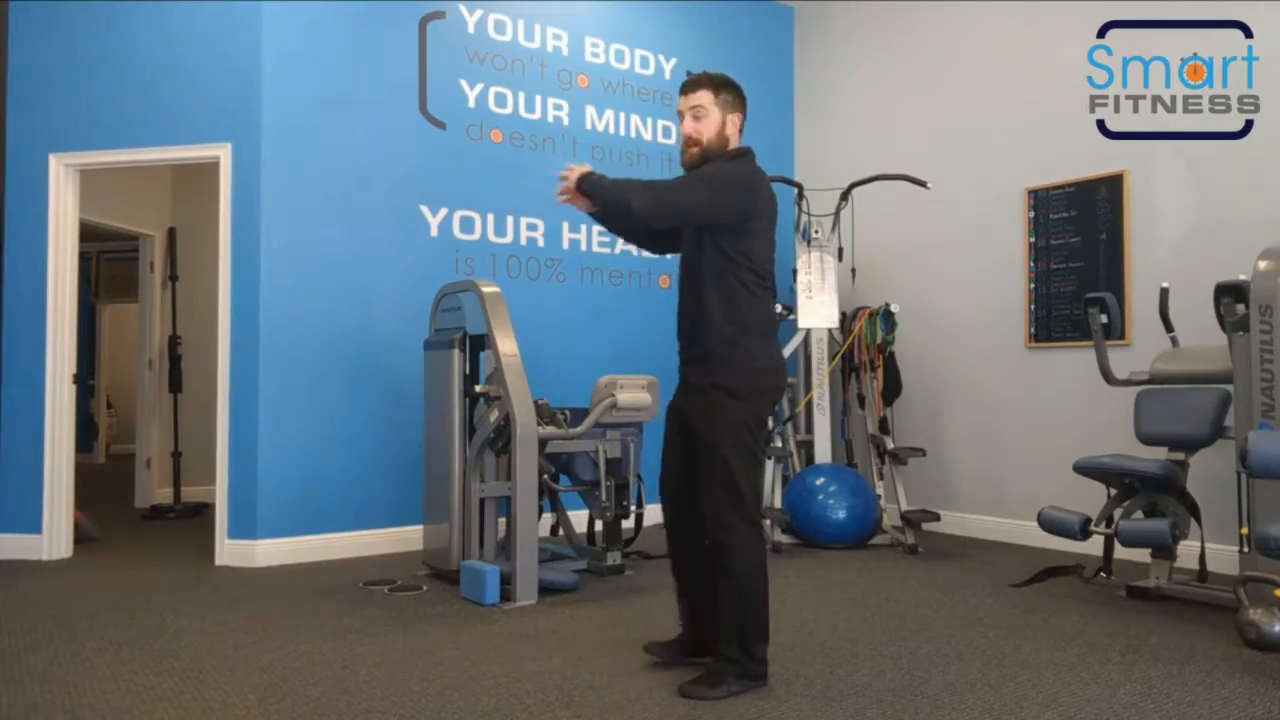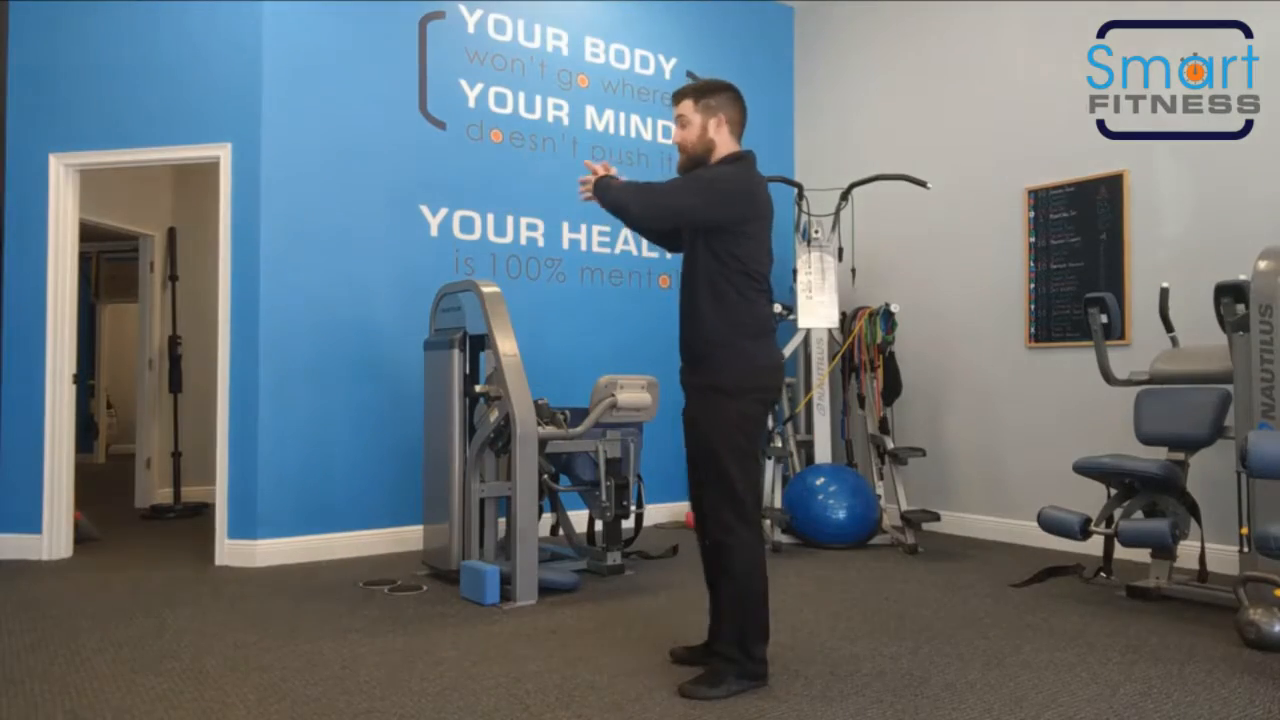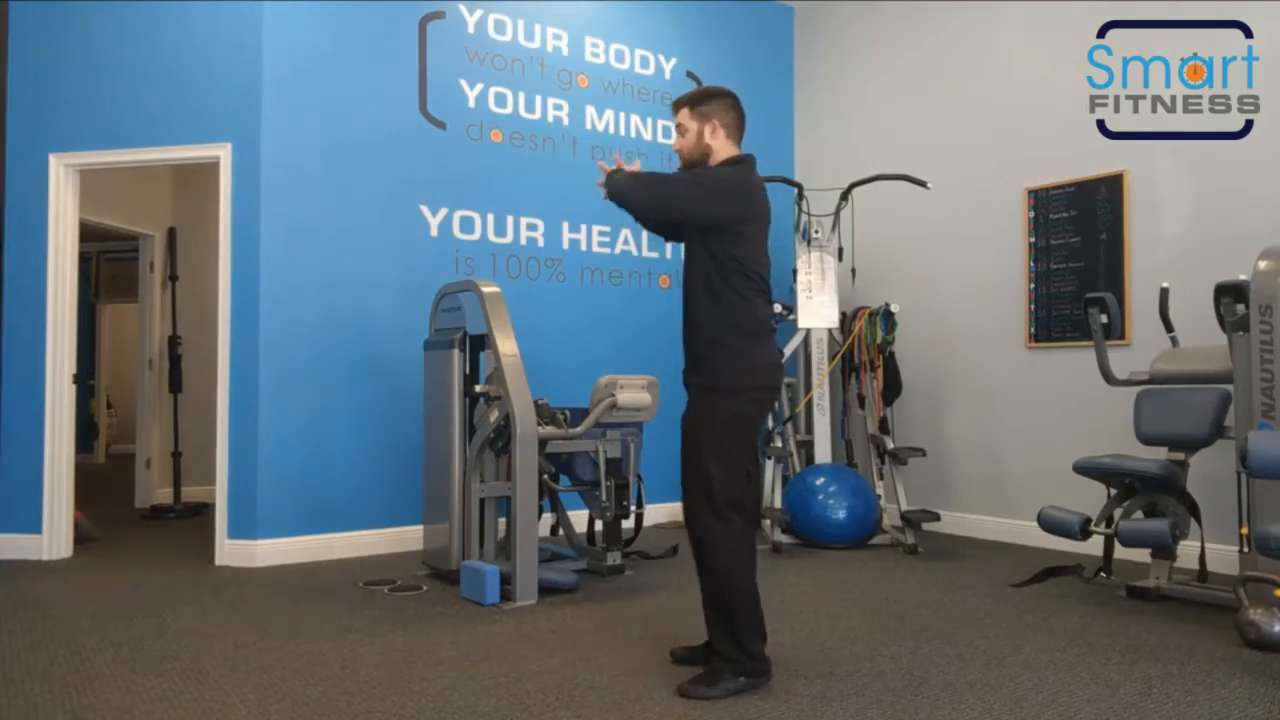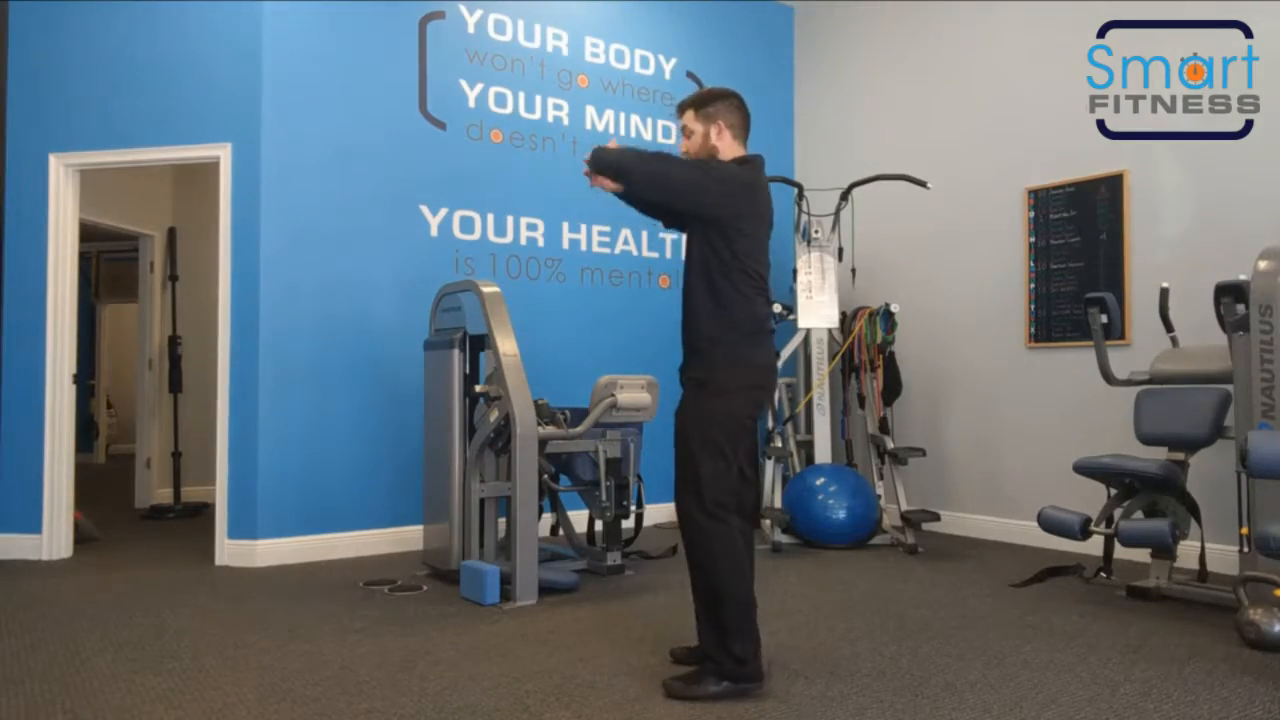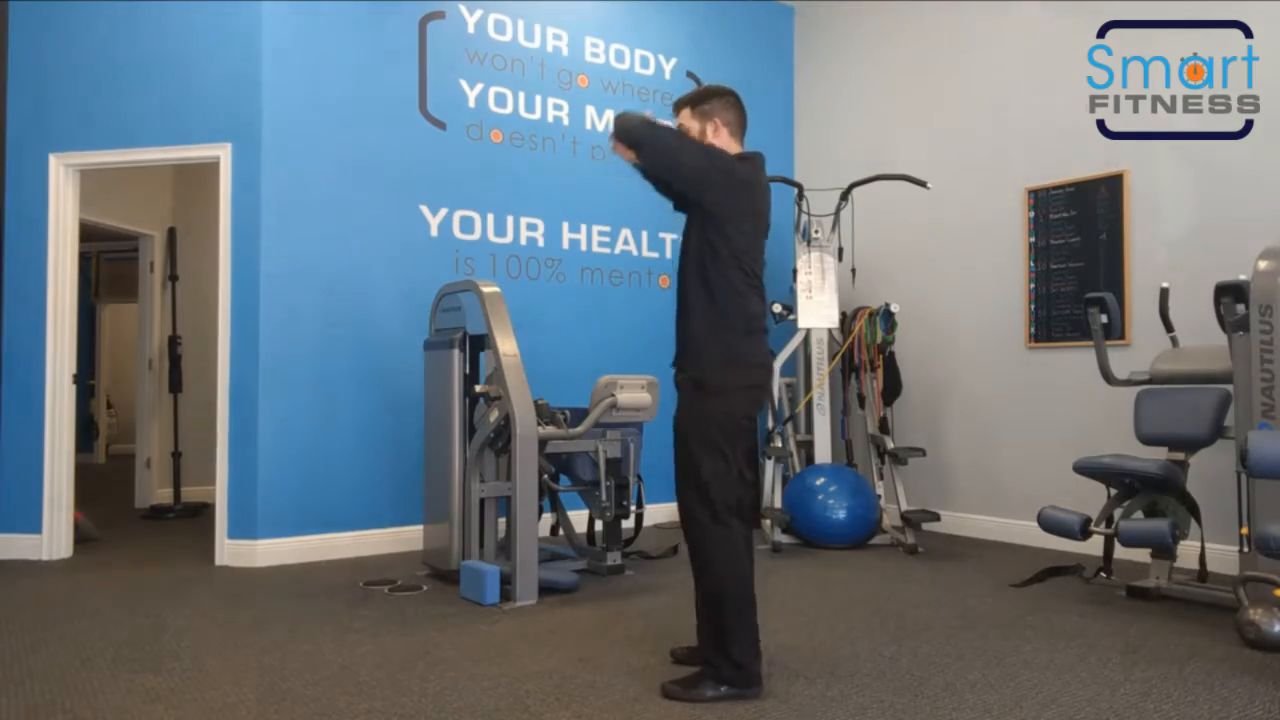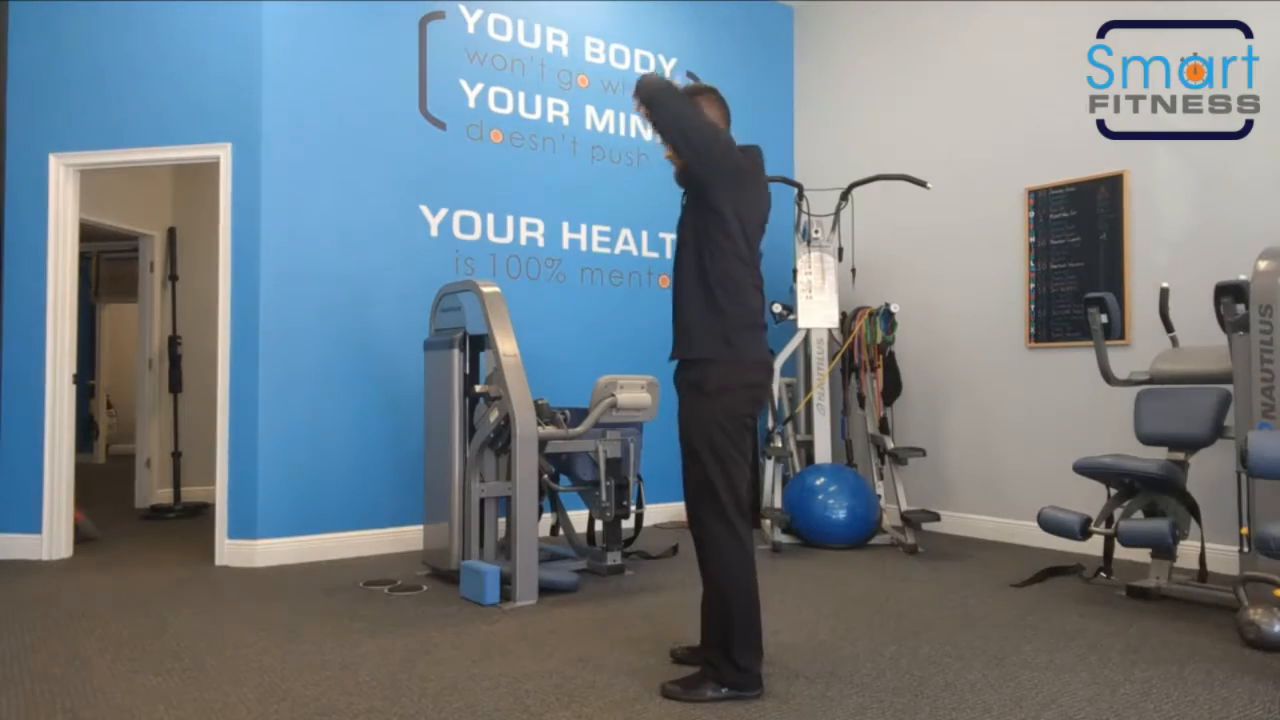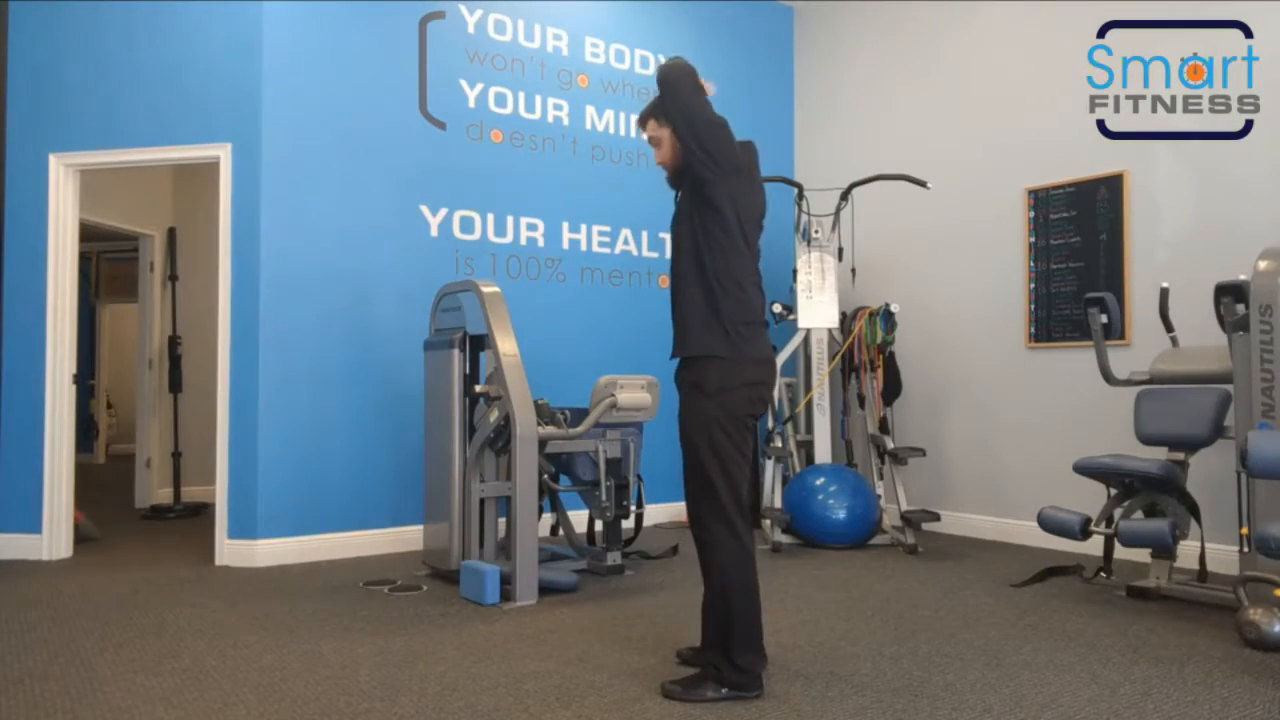
dt=0.2s
person 1, frame 1
left shoulder: (740, 184)
right shoulder: (707, 189)
left elbow: (651, 201)
right elbow: (658, 233)
left wrist: (589, 180)
right wrist: (596, 204)
left hip: (739, 381)
right hip: (701, 376)
left knee: (730, 519)
right knee: (683, 506)
left ankle: (743, 660)
right ankle: (700, 632)
person 1, frame 2
left shoulder: (735, 185)
right shoulder: (717, 187)
left elbow: (650, 203)
right elbow: (672, 231)
left wrist: (606, 186)
right wrist: (614, 194)
left hip: (737, 379)
right hip: (715, 375)
left knee: (731, 517)
right knee: (712, 513)
left ankle: (744, 660)
right ankle: (728, 640)
person 1, frame 3
left shoulder: (730, 186)
right shoulder: (722, 189)
left elbow: (640, 191)
right elbow: (674, 222)
left wrist: (615, 180)
right wrist: (626, 184)
left hip: (734, 377)
right hip: (728, 373)
left knee: (714, 512)
right knee: (725, 511)
left ankle: (743, 657)
right ankle: (730, 641)
person 1, frame 4
left shoulder: (729, 183)
right shoulder: (730, 187)
left elbow: (636, 163)
right elbow: (673, 206)
left wrist: (605, 158)
right wrist: (622, 186)
left hip: (726, 374)
right hip: (734, 370)
left knee: (706, 509)
right knee: (728, 510)
left ankle: (734, 661)
right ankle: (729, 645)
person 1, frame 5
left shoulder: (727, 176)
right shoulder: (732, 182)
left elbow: (639, 134)
right elbow: (681, 183)
left wrist: (628, 132)
right wrist: (640, 154)
left hip: (721, 372)
right hip: (733, 367)
left knee: (712, 514)
right knee: (727, 510)
left ankle: (733, 667)
right ankle: (725, 643)
person 1, frame 6
left shoulder: (727, 165)
right shoulder: (731, 176)
left elbow: (652, 92)
right elbow: (688, 144)
left wrist: (658, 97)
right wrist: (670, 112)
left hip: (721, 370)
right hip: (731, 364)
left knee: (720, 517)
right knee: (723, 512)
left ankle: (735, 670)
right ankle: (725, 643)
person 1, frame 7
left shoulder: (723, 165)
right shoulder: (727, 174)
left elbow: (674, 78)
left wrist: (687, 89)
right wrist: (689, 99)
left hip: (722, 368)
right hip: (733, 363)
left knee: (720, 518)
right knee: (724, 514)
left ankle: (735, 669)
right ankle: (731, 646)
